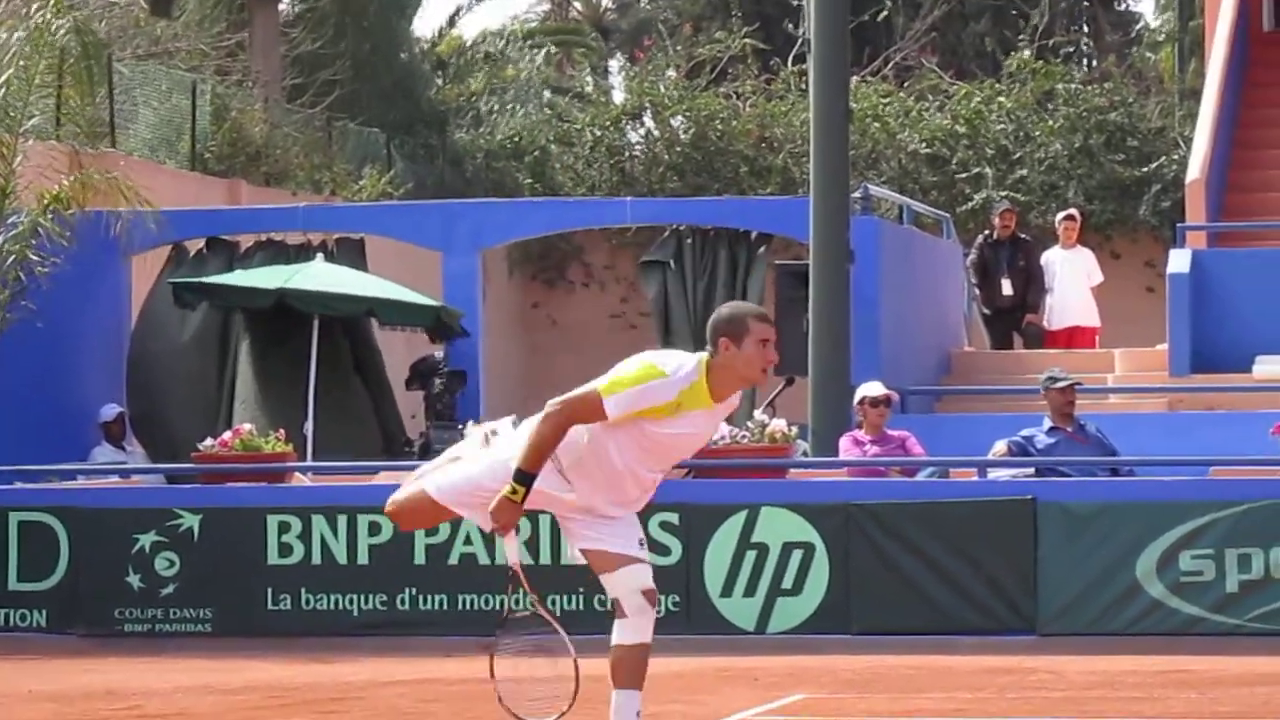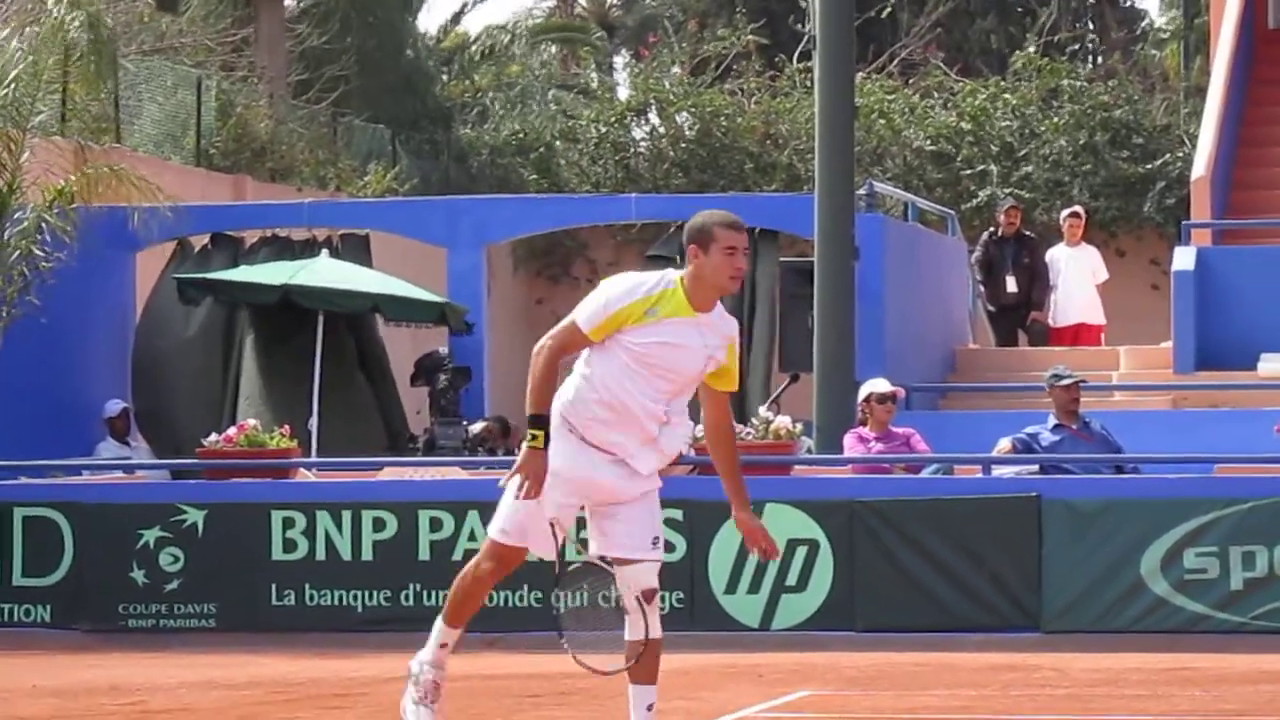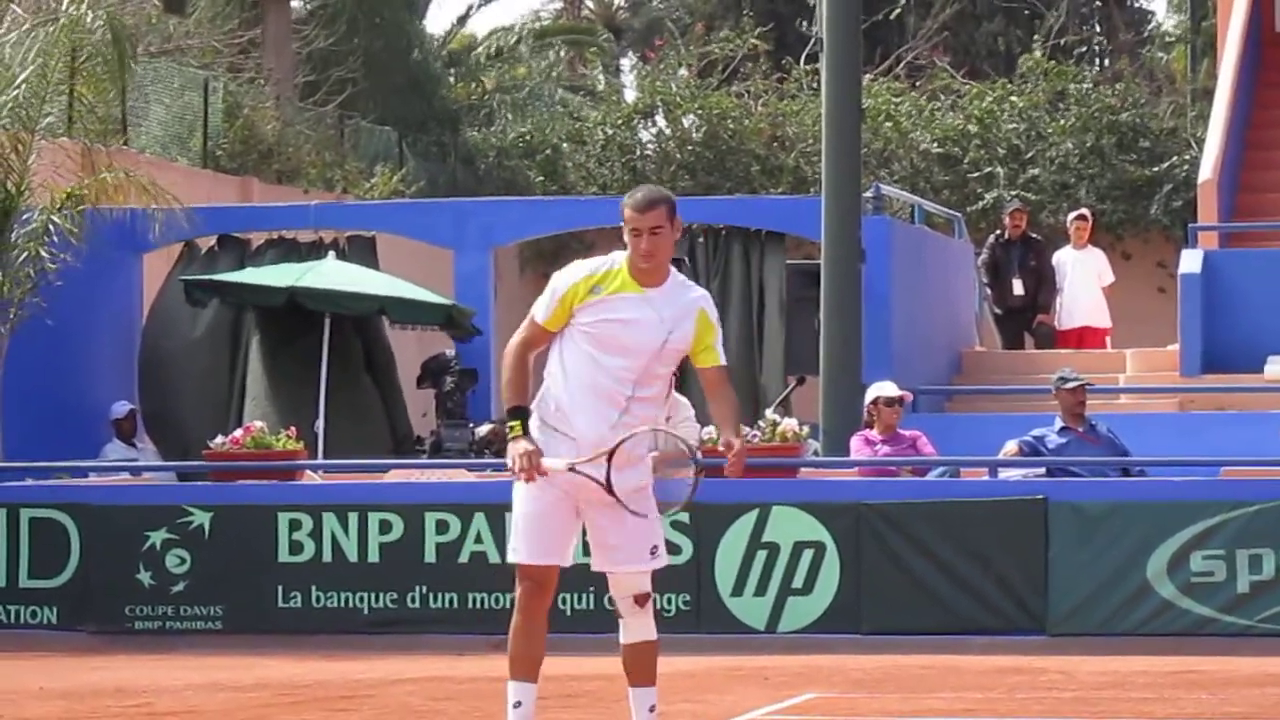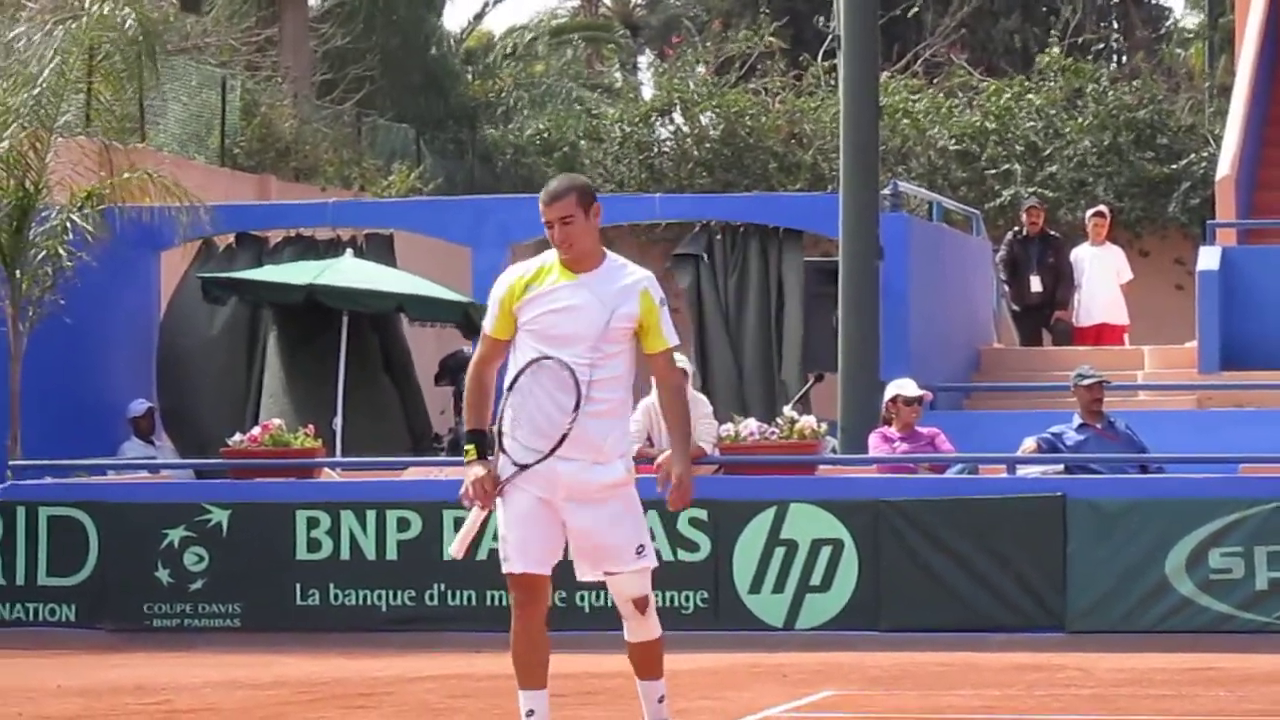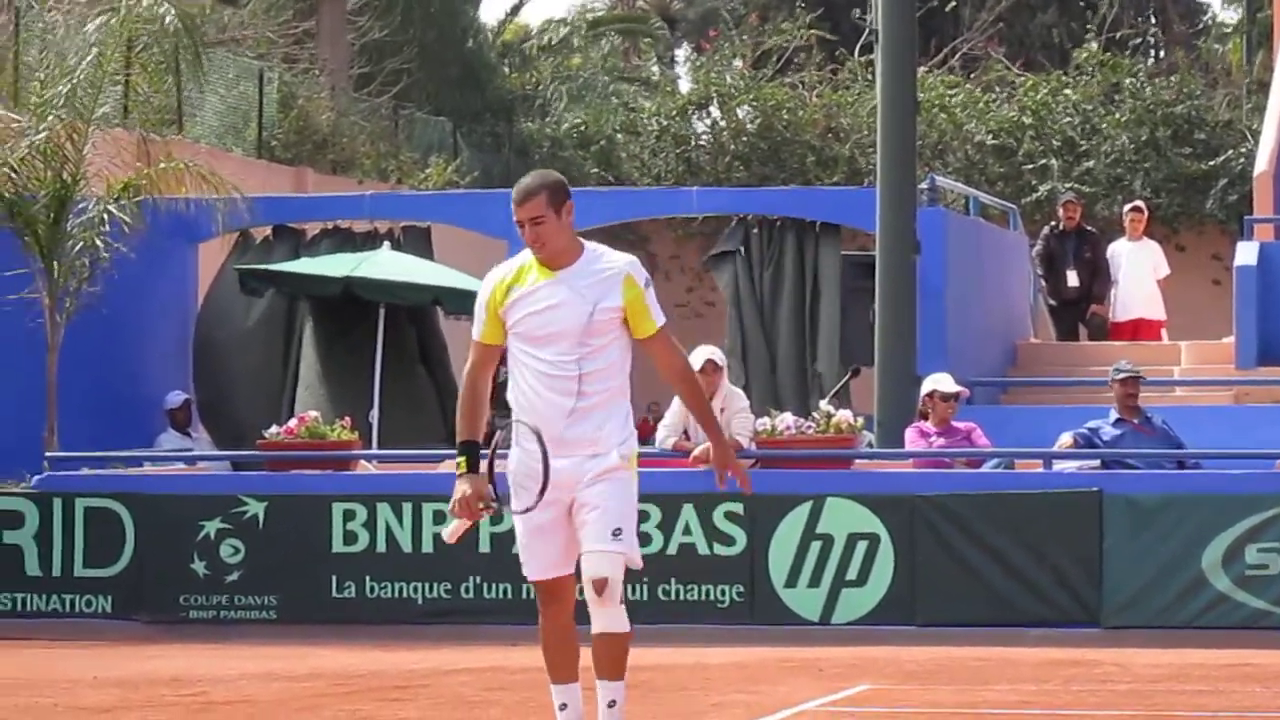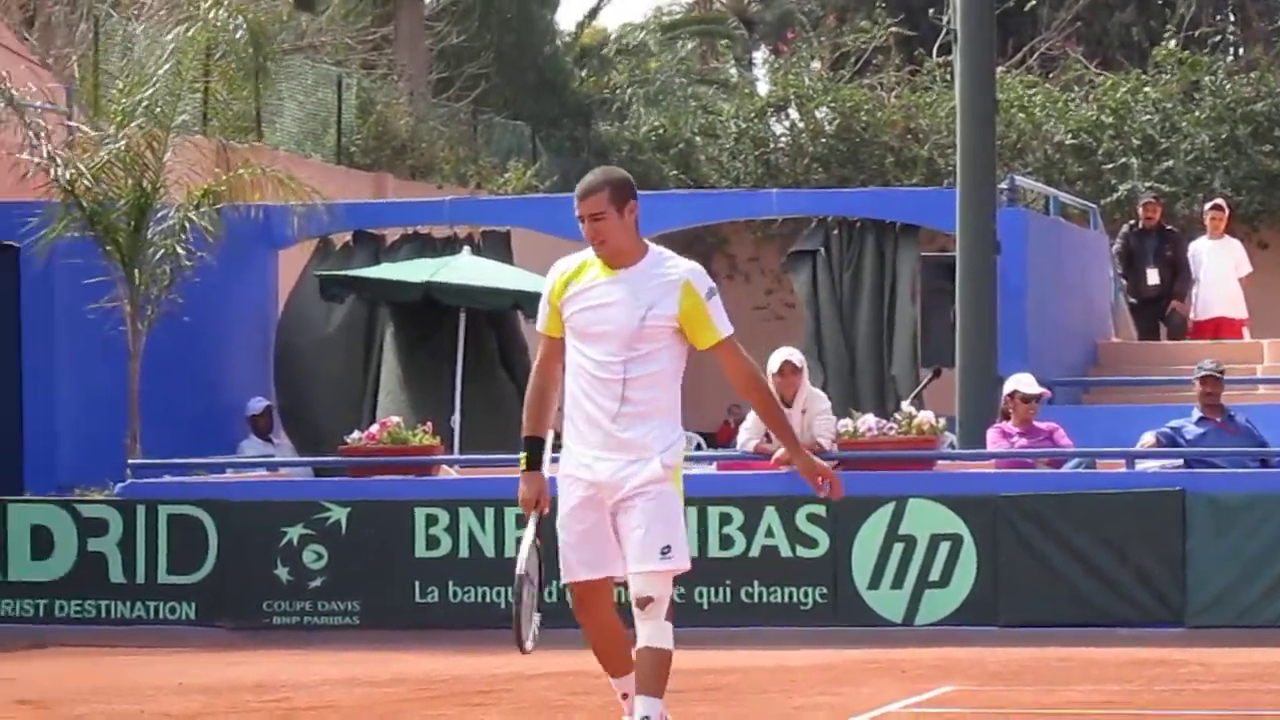
dt=0.3s
person 1, frame 1
left shoulder: (725, 395)
right shoulder: (664, 379)
right elbow: (561, 412)
right wrist: (515, 492)
left hip: (604, 498)
right hip: (545, 461)
left knee: (639, 595)
right knee: (405, 511)
person 1, frame 2
left shoulder: (724, 333)
right shoulder: (633, 293)
left elbow: (719, 421)
right elbow: (550, 348)
left wrist: (742, 510)
right wrist: (535, 440)
left hip: (633, 471)
right hip: (566, 447)
left knee: (643, 593)
right knee: (497, 560)
right ankle: (430, 664)
person 1, frame 3
left shoulder: (695, 306)
right shoulder: (579, 280)
left elbow: (719, 388)
right elbow: (518, 350)
left wrist: (731, 437)
right wrist: (518, 431)
left hip: (624, 470)
right hip: (549, 457)
left knee: (635, 598)
right knee: (533, 590)
person 1, frame 4
left shoulder: (638, 287)
right shoulder: (519, 281)
left elbow: (669, 377)
right elbow: (482, 368)
left wrist: (680, 455)
right wrist: (476, 454)
left hip: (603, 468)
right hip: (525, 467)
left knee: (637, 598)
right knee: (527, 597)
person 1, frame 5
left shoulder: (621, 273)
right shoulder: (501, 284)
left elbow: (670, 361)
right elbow: (476, 376)
left wrist: (717, 440)
right wrist: (468, 466)
left hip: (603, 459)
right hip: (532, 464)
left knee: (601, 588)
right knee: (552, 597)
person 1, frame 6
left shoulder: (683, 280)
right shoulder: (565, 278)
left elbow: (739, 370)
right elbow: (545, 372)
left wrist: (796, 449)
right wrist: (530, 465)
left hip: (650, 467)
right hip: (581, 468)
left knee: (650, 602)
right knee: (588, 602)
